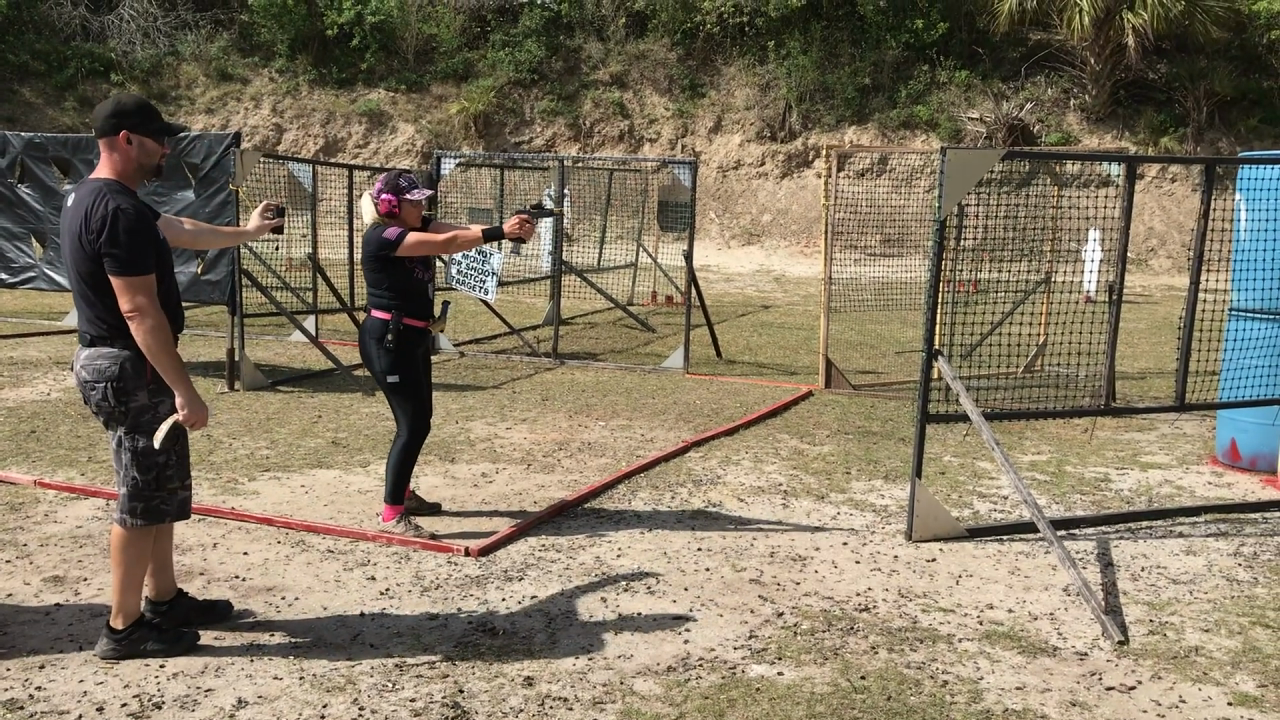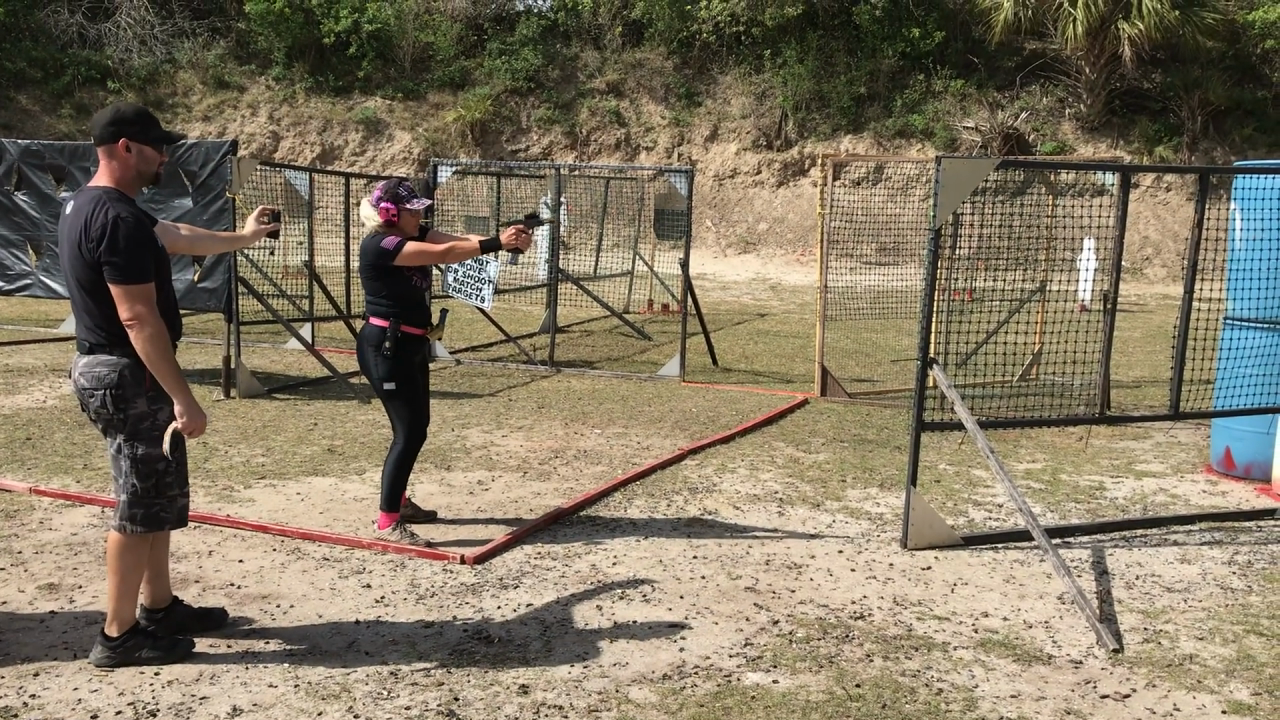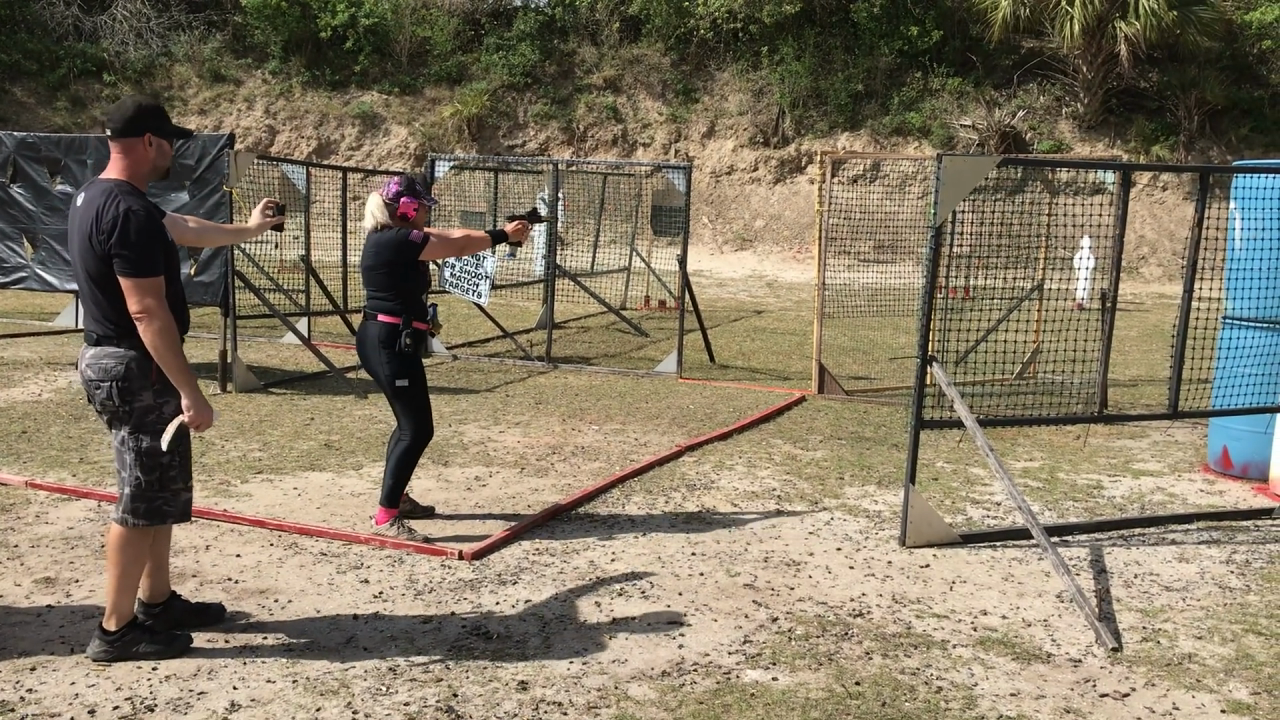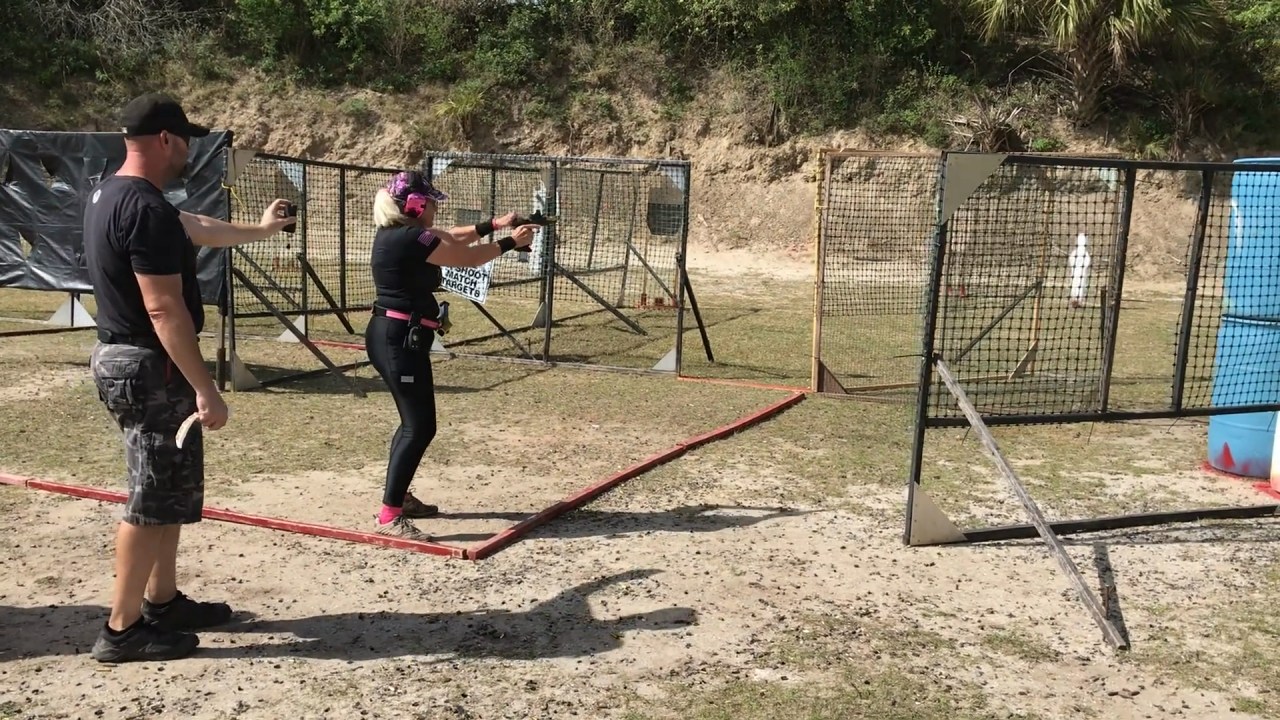
dt=0.7s
person 1, frame 1
left shoulder: (92, 196)
right shoulder: (118, 211)
left elbow: (178, 231)
right elbow: (139, 312)
left wrist: (245, 232)
right wrist: (184, 391)
left hip: (116, 363)
right hip: (131, 370)
left knee: (162, 491)
right knee: (143, 498)
left ankle: (164, 600)
right ankle: (124, 628)
person 1, frame 2
left shoulder: (88, 204)
right shoulder: (118, 218)
left elbow: (175, 236)
right elbow: (139, 319)
left wrist: (241, 237)
right wrist: (183, 398)
left hip: (110, 369)
right hip: (128, 377)
left knee: (156, 497)
right knee: (142, 505)
left ankle: (159, 607)
right ankle: (119, 635)
person 1, frame 3
left shoulder: (96, 196)
right shoulder: (129, 211)
left elbow: (182, 228)
right elbow: (147, 312)
left wrist: (248, 229)
right wrist: (190, 392)
left hip: (116, 361)
right hip: (136, 370)
left knee: (159, 492)
right knee: (143, 499)
left ankle: (157, 602)
right ankle: (116, 630)
person 1, frame 4
left shoulder: (112, 193)
right shoulder: (146, 208)
left elbow: (195, 228)
right elbow: (165, 310)
left wrist: (259, 230)
right wrist: (205, 390)
left hip: (125, 357)
right hip: (149, 368)
left knee: (167, 490)
right knee: (154, 498)
left ankle: (162, 603)
right ankle: (122, 629)
person 2, frame 1
left shoulder: (416, 228)
right shoulder: (381, 237)
left elbow: (461, 230)
right elbow: (446, 244)
left wrist: (507, 229)
right wrist: (500, 233)
left hip: (413, 338)
right hip: (388, 340)
left knee: (419, 419)
right knee: (413, 425)
left ankle: (402, 494)
right ankle: (391, 514)
person 2, frame 2
left shoulder: (413, 236)
right shoulder: (378, 245)
left elbow: (458, 240)
right elbow: (444, 254)
left wrist: (505, 240)
right wrist: (496, 244)
left hip: (411, 346)
right hip: (386, 348)
left knee: (416, 426)
right knee: (409, 434)
left ankle: (399, 502)
right ankle: (386, 522)
person 2, frame 3
left shoulder: (390, 233)
right shoulder: (396, 240)
left elbow: (452, 235)
right elbow: (458, 247)
left wrist: (502, 232)
right wrist: (502, 236)
left hip: (388, 340)
right hip: (390, 344)
left knee: (409, 422)
right knee: (418, 430)
left ankle: (396, 498)
right ankle: (385, 518)
person 2, frame 4
left shoulder: (399, 231)
right shoulder: (408, 238)
left elbow: (452, 238)
right elbow: (467, 257)
left wrist: (491, 225)
right wrist: (511, 242)
left hip: (399, 337)
right hip: (400, 340)
left knee: (413, 421)
right knee: (420, 427)
left ankle: (399, 497)
right ankle: (389, 517)
